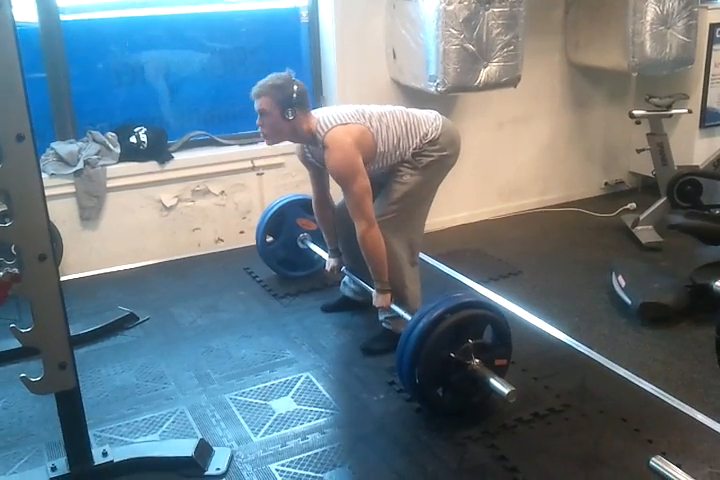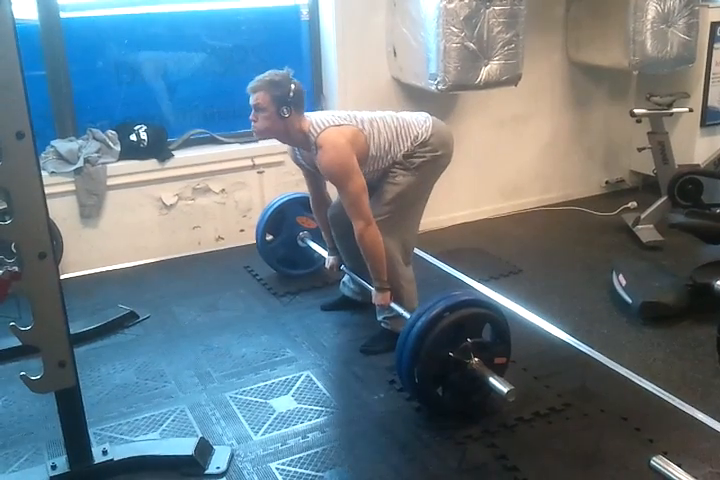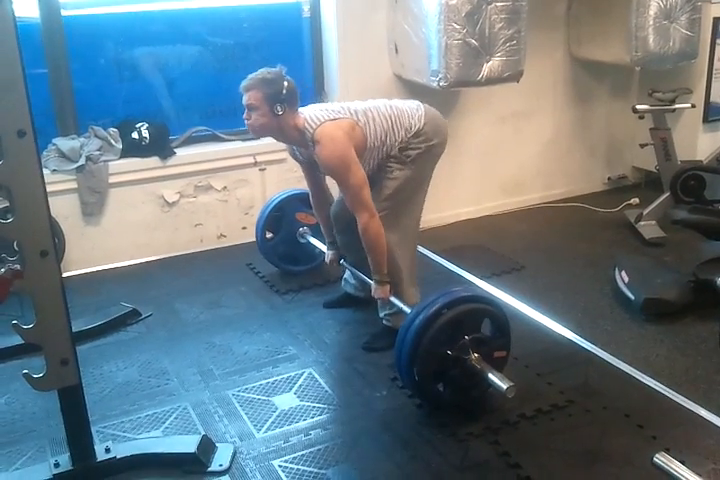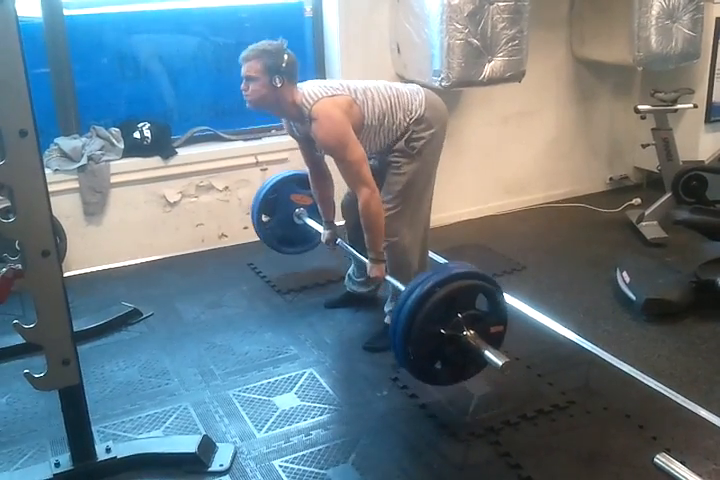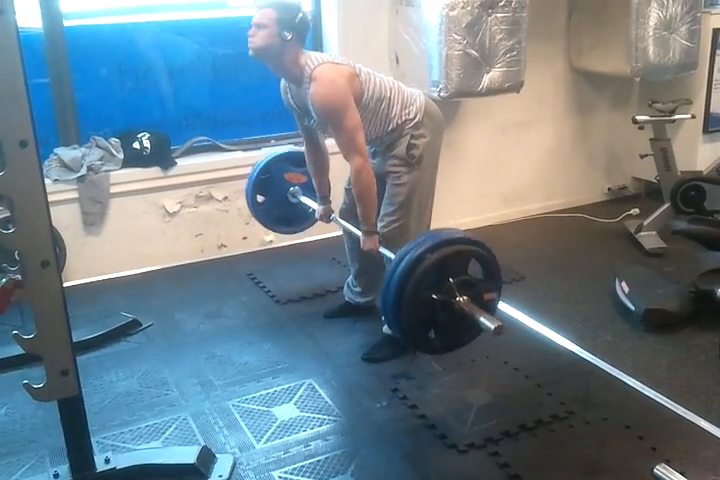
dt=0.4s
person 1, frame 1
left shoulder: (338, 147)
right shoulder: (306, 143)
left elbow: (367, 225)
right elbow: (321, 201)
left wrist: (383, 289)
right wrist: (333, 252)
left hip: (433, 143)
right hip: (402, 145)
left knee: (391, 228)
right knee: (345, 216)
left ankle: (400, 325)
right ankle: (358, 292)
person 1, frame 2
left shoulder: (331, 149)
right shoulder: (299, 143)
left elbow: (364, 224)
right elbow: (319, 200)
left wrist: (382, 287)
right wrist: (332, 251)
left hip: (427, 144)
right hip: (399, 142)
left knee: (383, 230)
right knee: (340, 217)
left ankle: (399, 325)
right ankle: (357, 292)
person 1, frame 3
left shoulder: (329, 143)
right shoulder: (295, 137)
left elbow: (368, 217)
right elbow: (319, 193)
left wrist: (382, 280)
right wrist: (331, 244)
left hip: (420, 134)
right hip: (394, 134)
left knee: (385, 226)
right knee: (341, 215)
left ankle: (401, 320)
right ankle: (359, 288)
person 1, frame 4
left shoulder: (325, 119)
right shoulder: (294, 115)
left elbow: (367, 192)
right elbow: (318, 172)
left wrist: (378, 258)
right wrist: (328, 224)
left hip: (420, 121)
right hip: (392, 127)
left knee: (397, 222)
right knee: (355, 210)
right ankle: (361, 287)
person 1, frame 5
left shoulder: (325, 84)
right shoulder: (289, 87)
left elbow: (358, 161)
right elbow: (314, 146)
left wrist: (371, 233)
right wrist: (323, 200)
left hip: (415, 128)
right hip: (382, 136)
left knee: (397, 232)
right knee: (352, 216)
right ankle: (361, 297)
